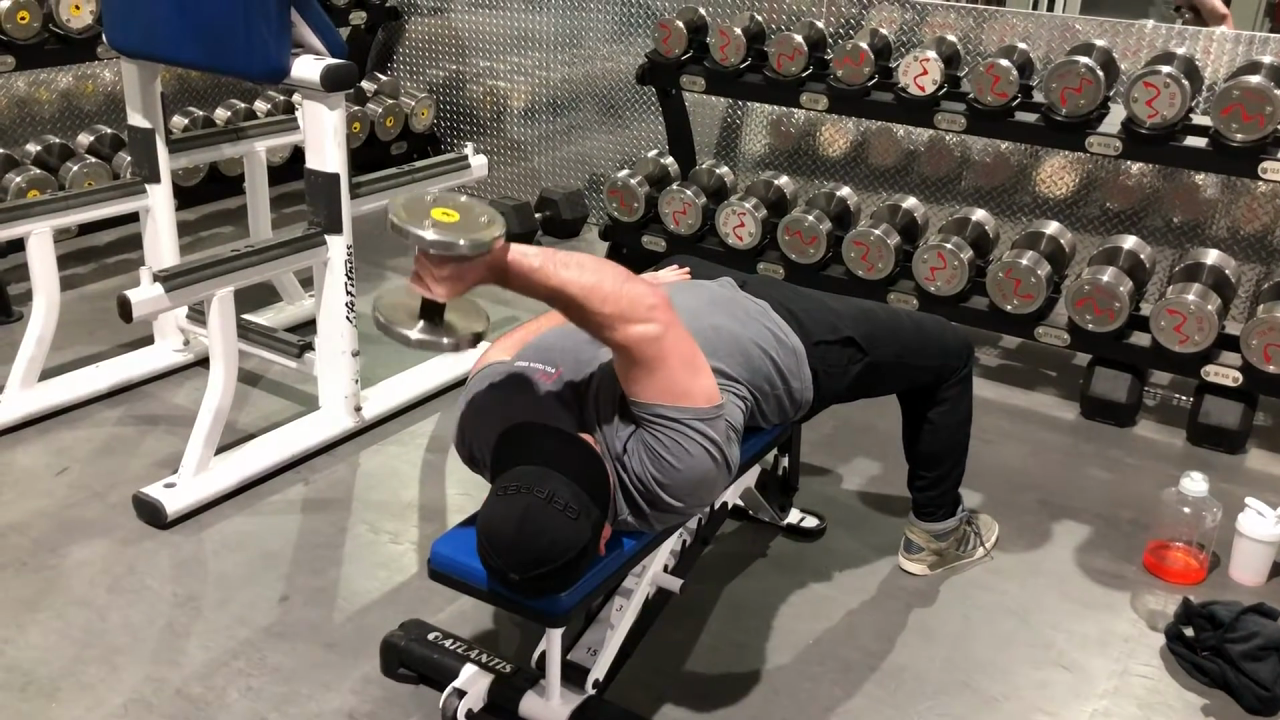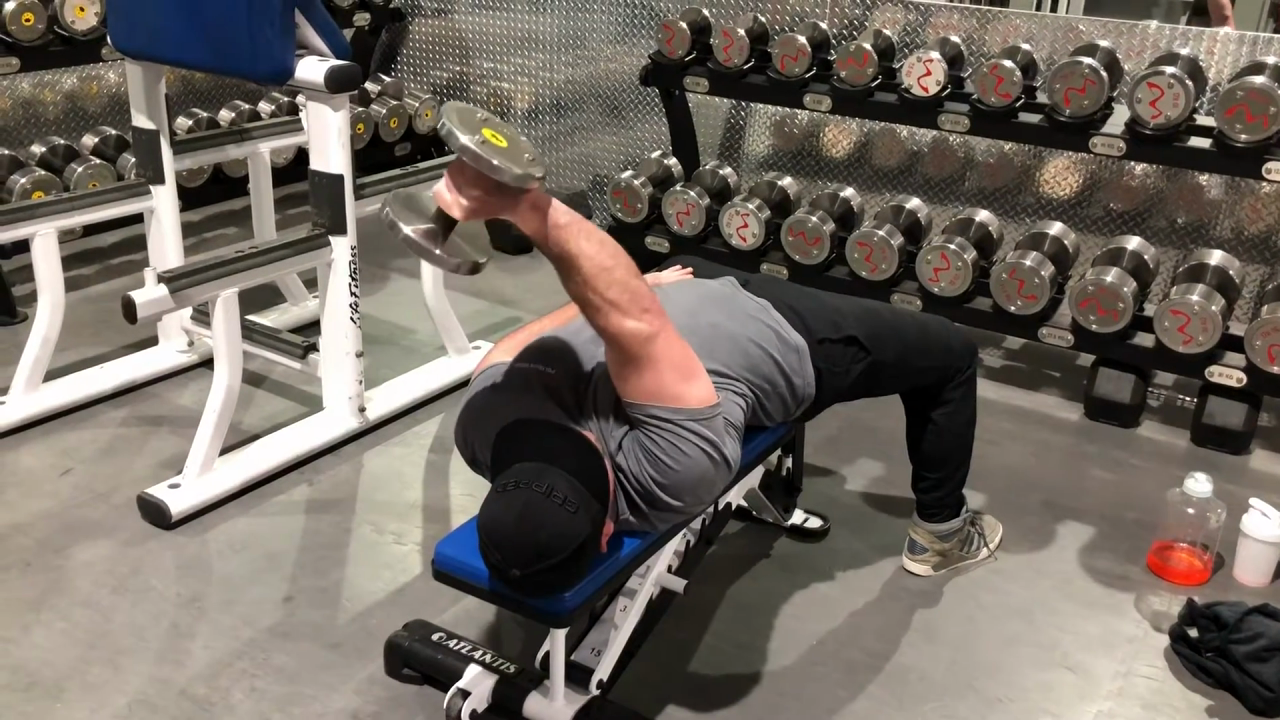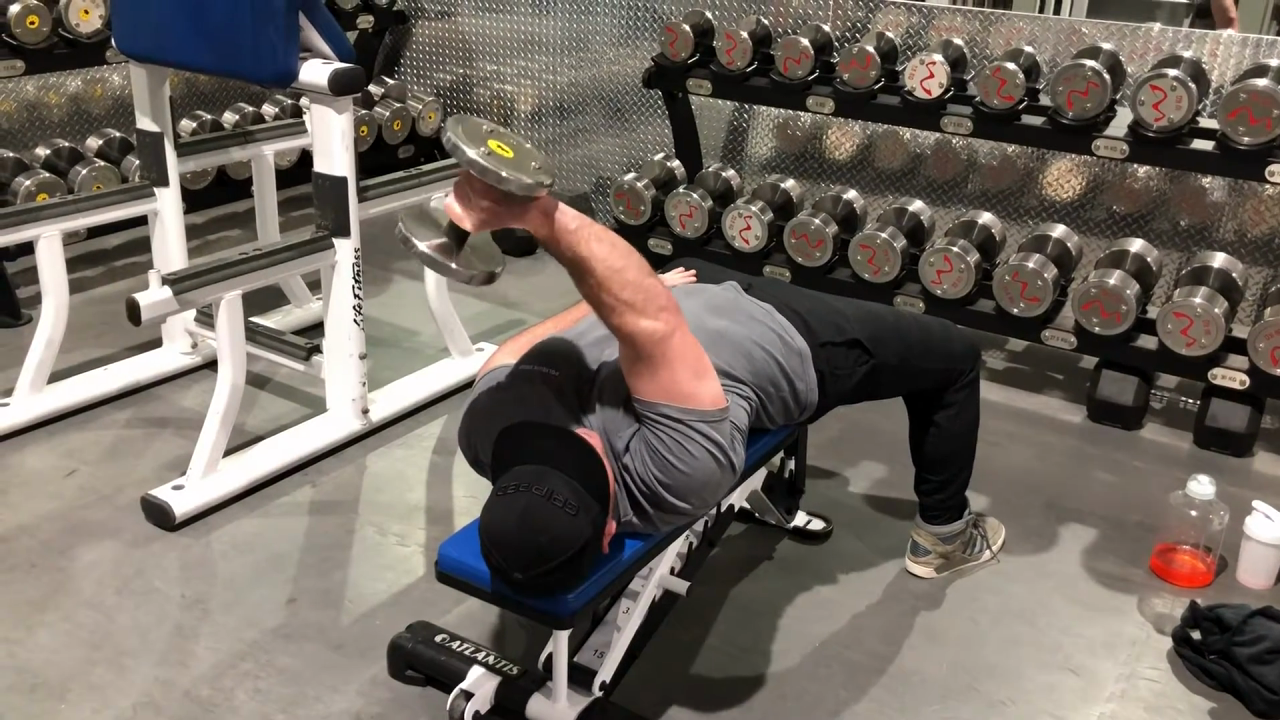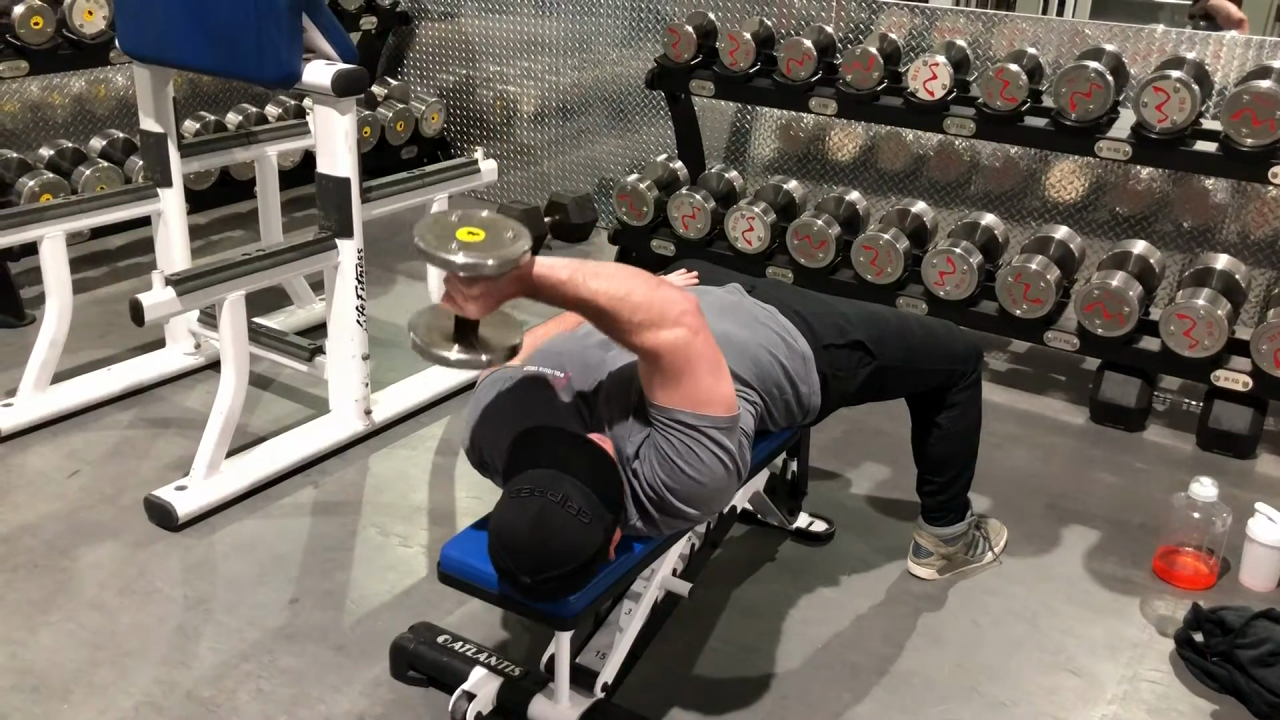
dt=0.5s
person 1, frame 1
left shoulder: (480, 424)
right shoulder: (672, 473)
left elbow: (504, 349)
right elbow: (642, 322)
left wrist: (633, 287)
right wrist: (491, 262)
right knee: (947, 353)
right ankle: (936, 533)
person 1, frame 2
left shoulder: (481, 425)
right shoulder: (673, 473)
left elbow: (508, 349)
right elbow: (635, 322)
left wrist: (612, 291)
right wrist: (522, 207)
right knee: (951, 354)
right ankle: (939, 533)
person 1, frame 3
left shoulder: (484, 427)
right shoulder: (674, 475)
left elbow: (509, 354)
right elbow: (649, 321)
left wrist: (604, 295)
right wrist: (532, 213)
right knee: (954, 355)
right ankle: (942, 536)
person 1, frame 4
left shoulder: (490, 429)
right shoulder: (680, 482)
left elbow: (509, 353)
right elbow: (672, 324)
left wrist: (603, 304)
right wrist: (518, 276)
right knee: (957, 357)
right ankle: (945, 536)
